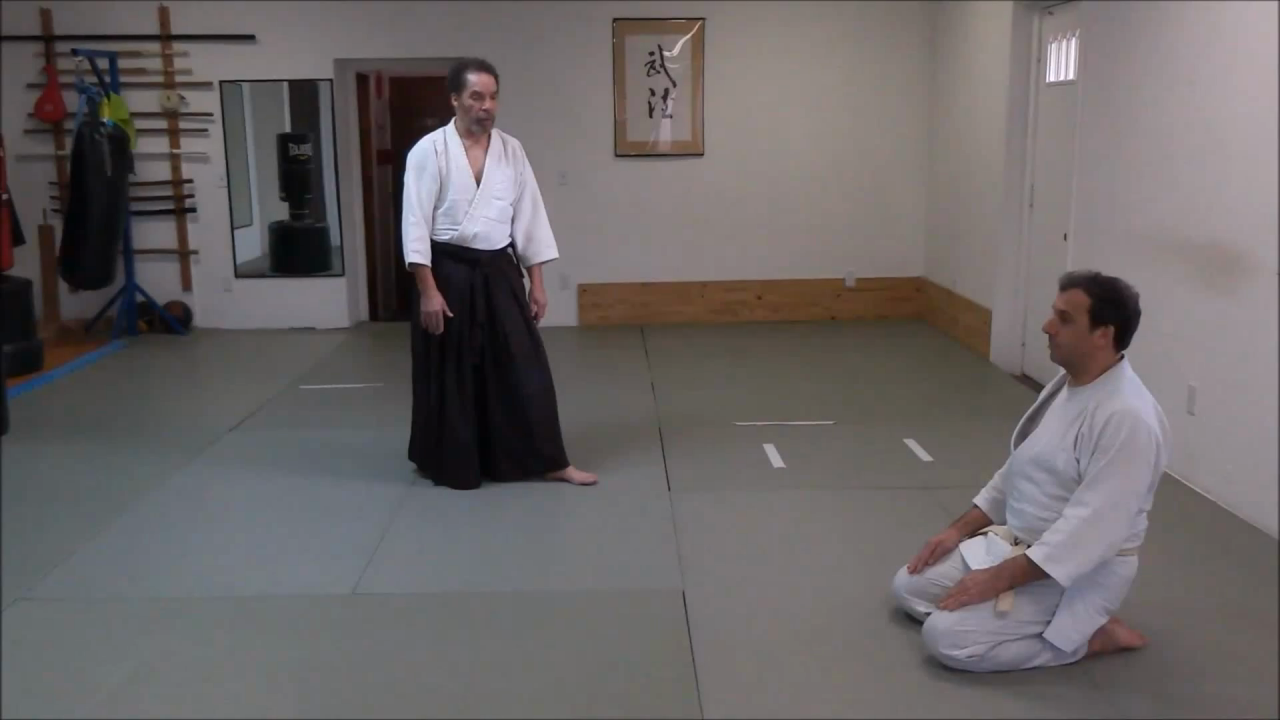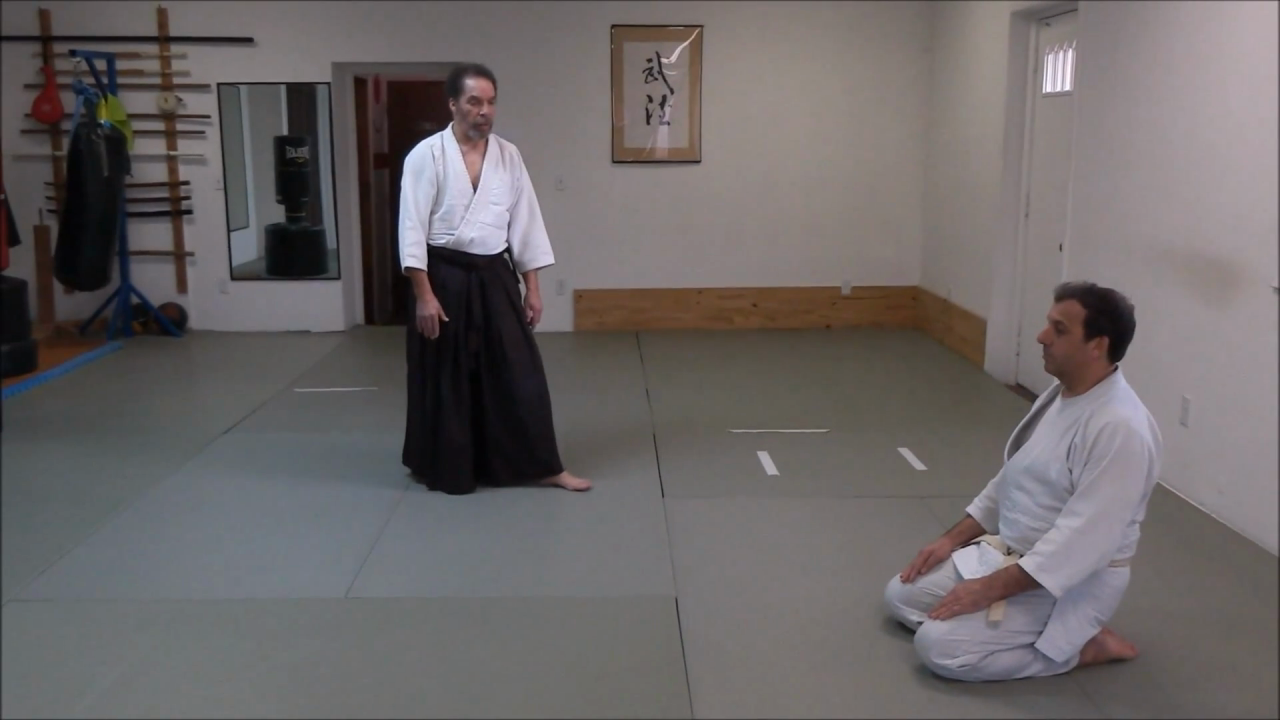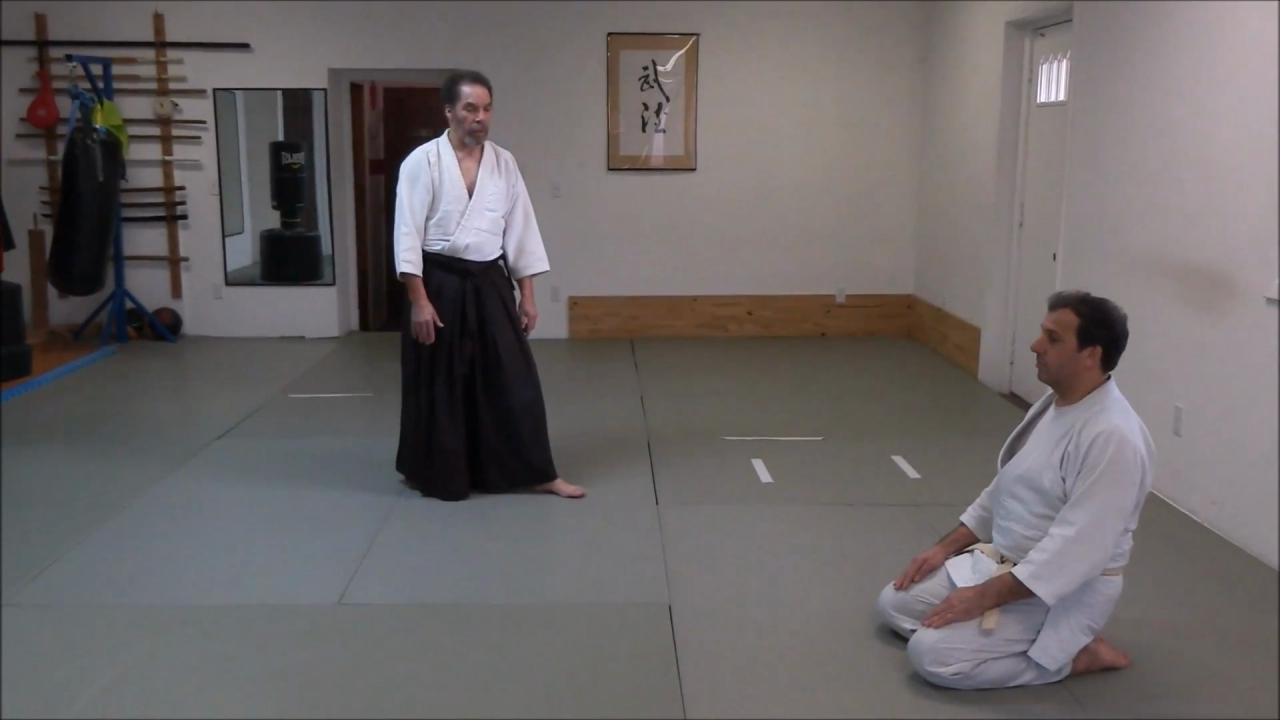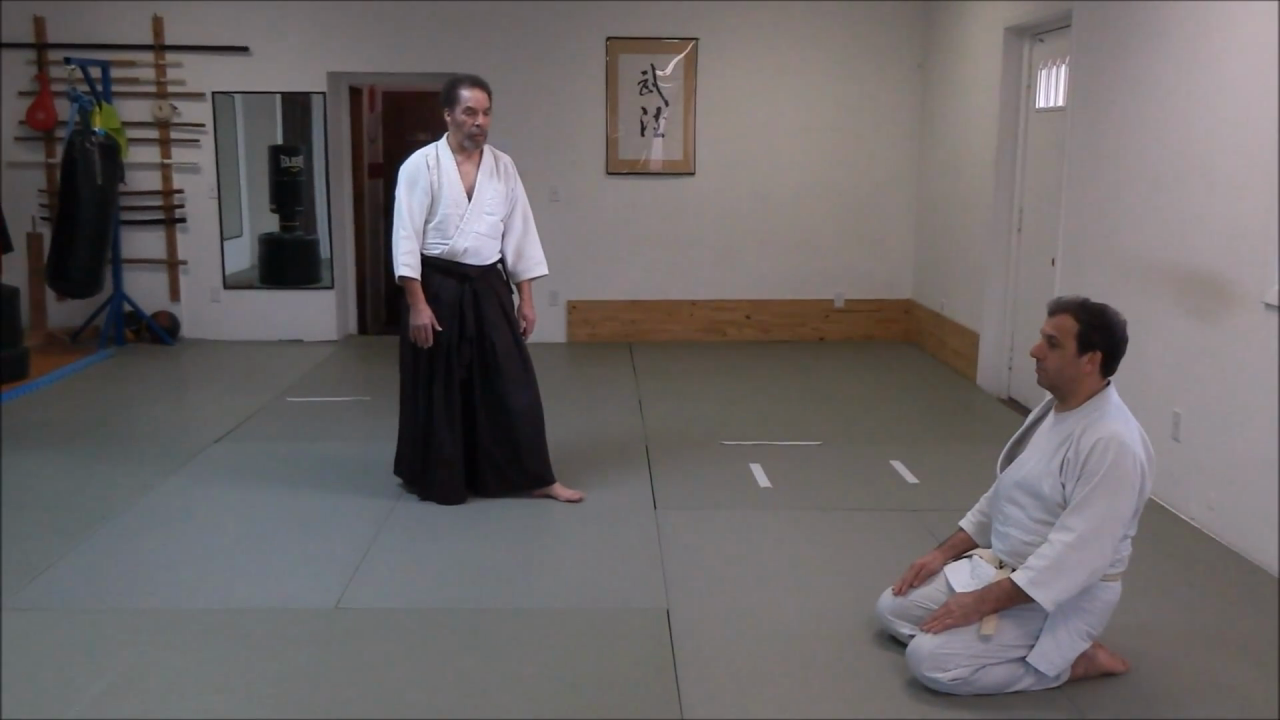
dt=0.7s
person 1, frame 1
left shoulder: (511, 149)
right shoulder: (429, 151)
left elbow: (529, 216)
right elbow: (416, 223)
left wrist: (536, 281)
right wrist: (428, 290)
left hip: (499, 273)
right hip: (448, 274)
left knee: (524, 369)
right knee: (449, 376)
left ankle: (549, 461)
right ankle: (450, 463)
person 1, frame 2
left shoulder: (508, 155)
right shoulder: (427, 155)
left elbow: (525, 222)
right elbow: (412, 227)
left wrist: (531, 286)
right wrist: (424, 294)
left hip: (495, 278)
right hip: (444, 278)
left knee: (520, 374)
right knee: (444, 380)
left ankle: (544, 466)
right ankle: (443, 467)
person 1, frame 3
left shoulder: (503, 162)
right shoulder: (423, 162)
left elbow: (520, 229)
right elbow: (408, 234)
left wrist: (527, 294)
right wrist: (419, 300)
left hip: (490, 285)
right hip: (440, 286)
left knee: (514, 381)
right knee: (439, 386)
left ankle: (539, 474)
right ankle: (438, 474)
person 1, frame 4
left shoulder: (502, 166)
right shoulder: (422, 165)
left elbow: (519, 233)
right elbow: (406, 237)
left wrist: (525, 297)
right wrist: (417, 303)
left hip: (488, 289)
right hip: (438, 289)
left knee: (512, 385)
right knee: (436, 390)
left ankle: (537, 478)
right ankle: (435, 477)
person 2, frame 1
left shoulder: (1127, 418)
right shoulder: (1067, 383)
left elbow: (1091, 530)
right elbow: (1019, 469)
left wrist: (999, 579)
right wrist: (959, 530)
left hip: (1078, 571)
left knee: (948, 637)
right knee: (911, 588)
left ankle: (1091, 634)
right ankle: (1074, 624)
person 2, frame 2
left shoulder: (1119, 428)
right shoulder: (1060, 394)
left elbow: (1083, 540)
right elbow: (1012, 479)
left wrist: (991, 589)
right wrist: (952, 538)
left hip: (1069, 581)
left knee: (940, 646)
right knee: (903, 595)
left ankle: (1085, 644)
right ankle: (1062, 631)
person 2, frame 3
left shoulder: (1112, 437)
right shoulder: (1054, 403)
left elbow: (1076, 549)
right elbow: (1005, 488)
left wrist: (984, 597)
right wrist: (946, 547)
left hip: (1062, 590)
left knee: (933, 654)
right knee: (896, 603)
left ankle: (1076, 653)
person 2, frame 4
left shoulder: (1112, 443)
right shoulder: (1053, 408)
left elbow: (1076, 554)
right elbow: (1005, 493)
left wrist: (983, 603)
right wrist: (945, 552)
left hip: (1060, 595)
left knee: (932, 660)
right knee: (894, 608)
left ankle: (1075, 659)
